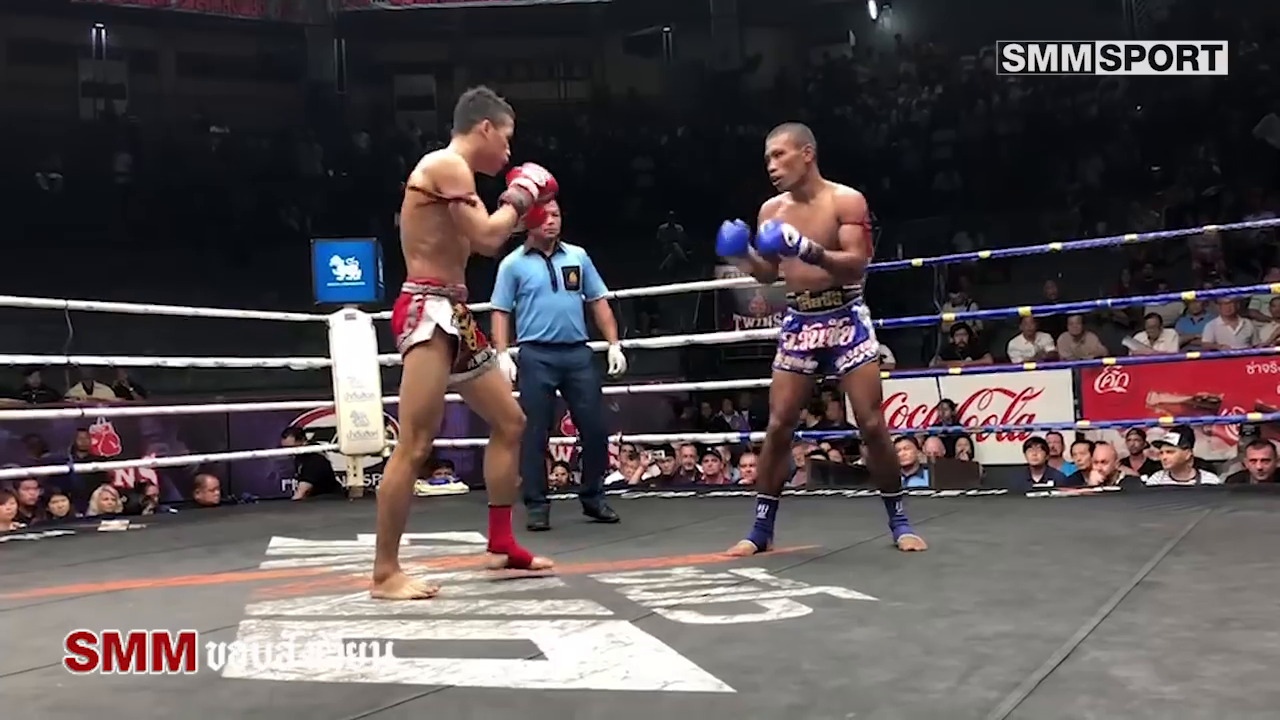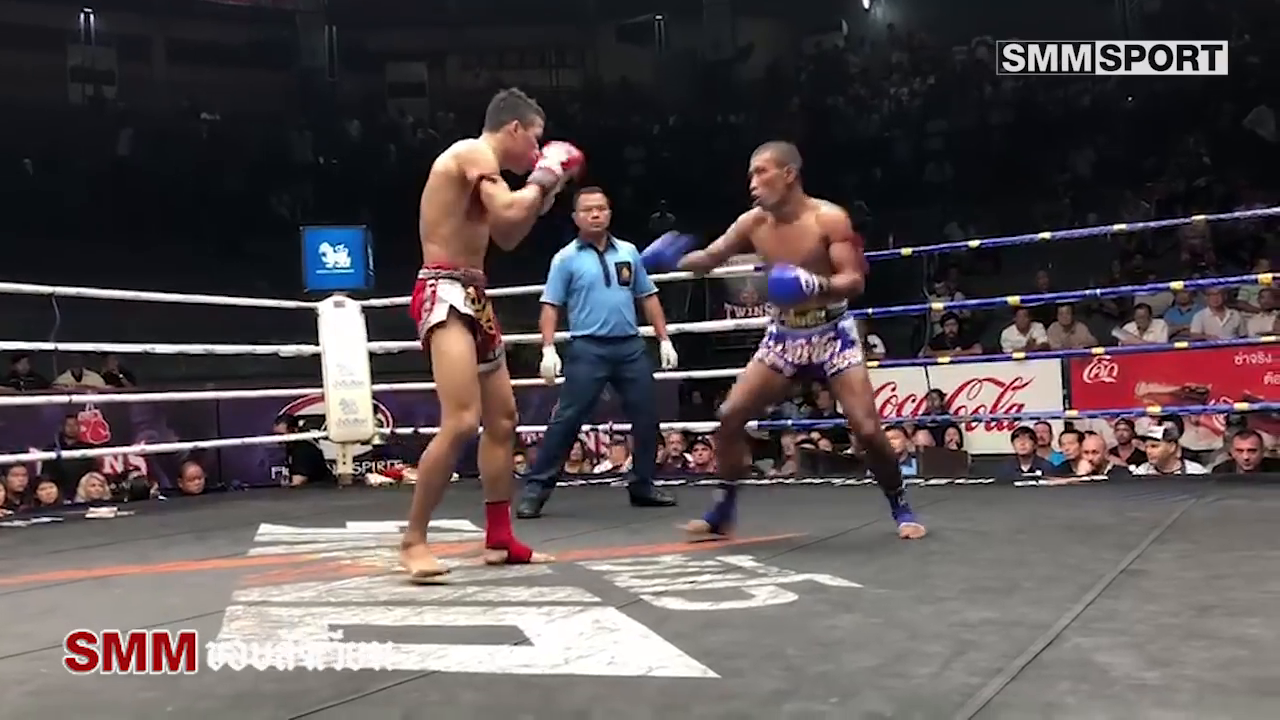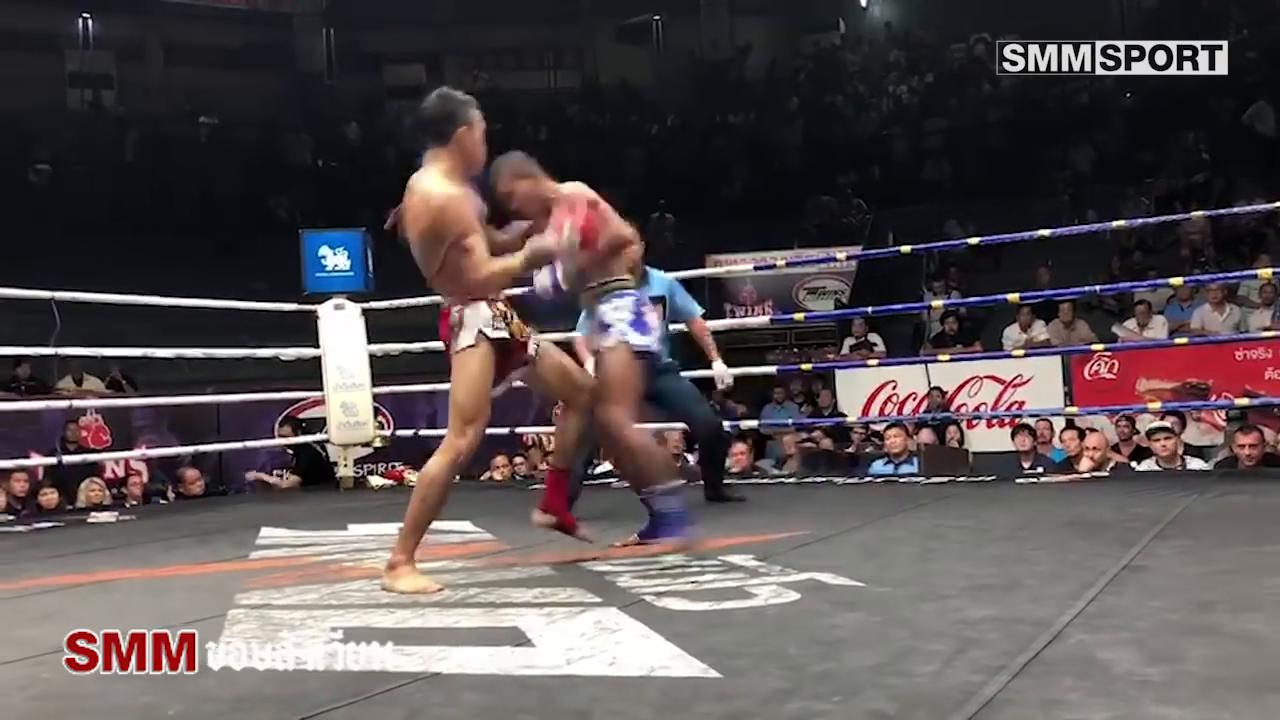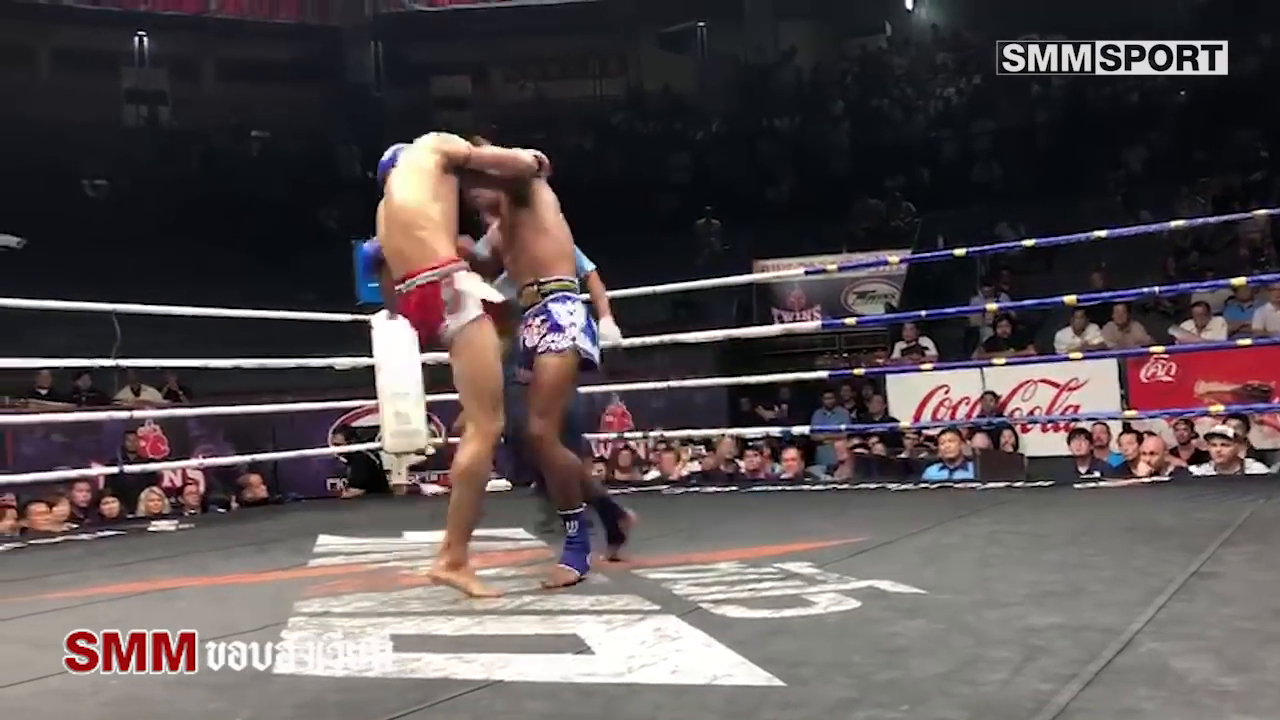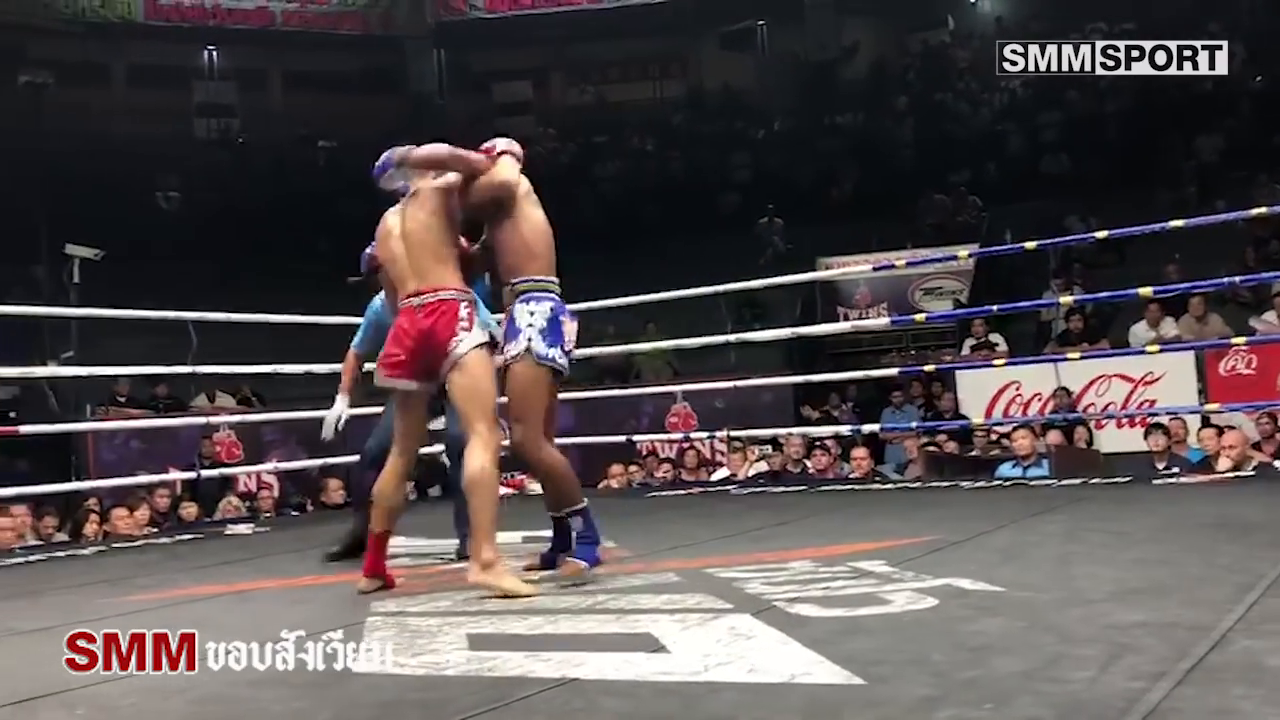
dt=0.5s
person 1, frame 1
left shoulder: (441, 170)
right shoulder: (450, 165)
right elbow: (483, 234)
left wrist: (513, 213)
right wrist: (519, 199)
left hip: (450, 314)
right hip: (429, 312)
left knee: (509, 422)
right knee: (415, 445)
left ankle: (501, 545)
right ankle: (385, 572)
person 1, frame 2
left shoulder: (478, 164)
right shoulder: (473, 152)
left elbow: (506, 235)
right elbow: (508, 212)
left wrist: (544, 191)
right wrist: (543, 180)
left hip: (471, 299)
right hip: (446, 296)
left knee: (502, 420)
right knee: (462, 421)
left ankle: (500, 540)
right ankle: (414, 539)
person 1, frame 3
left shoulder: (425, 185)
right shoulder: (445, 197)
right elbow: (481, 278)
right wrist: (538, 251)
left hip: (495, 317)
right hip: (475, 320)
left knee: (580, 392)
right knee: (462, 440)
left ankle: (554, 506)
right ankle: (400, 563)
person 1, frame 4
left shoulder: (387, 205)
right shoulder: (432, 146)
right elbow: (517, 165)
right wrist: (535, 161)
left hip: (413, 298)
right hip: (447, 288)
right knee: (485, 427)
right ankle: (454, 561)
person 1, frame 5
left shoulder: (386, 223)
right shoulder: (440, 187)
right elbow: (454, 160)
right wrist: (474, 162)
left hip: (406, 326)
right hip: (450, 317)
left knee: (402, 451)
right knee: (483, 434)
left ankle: (373, 566)
right ankle: (486, 560)
person 2, frame 1
left shoulder: (846, 200)
right shoulder: (770, 211)
left elbow: (858, 262)
right elbow: (765, 272)
left wrist: (807, 251)
right wrist: (741, 256)
left hip: (845, 318)
right hip: (798, 323)
left knee: (872, 425)
right knee: (777, 427)
left ankle: (898, 520)
right ankle: (761, 528)
person 2, frame 2
left shoulder: (830, 218)
right shoulder: (751, 223)
left elbow: (856, 280)
right elbow: (710, 259)
left wrist: (815, 285)
right wrist: (674, 257)
left hip: (832, 331)
right hip: (784, 334)
left knee: (867, 429)
right knee: (729, 416)
left ankle: (901, 510)
right ankle: (722, 513)
person 2, frame 3
left shoulder: (574, 196)
right shoulder: (555, 216)
left elbow: (629, 241)
left hip: (624, 312)
right hip: (606, 318)
left knee: (615, 420)
right knee: (611, 422)
left ankle: (674, 515)
right ankle: (662, 516)
person 2, frame 4
left shoulder: (525, 187)
right shoulder: (502, 222)
left hip: (560, 314)
right hip: (534, 322)
left knee: (541, 432)
right knee: (541, 439)
left ankle: (577, 545)
right ankle: (590, 527)
person 2, frame 5
left shoulder: (505, 166)
right shoulder: (495, 221)
left hip: (535, 313)
right hip: (527, 317)
left knee: (525, 435)
right knee: (538, 437)
left ankle: (586, 536)
right ankle: (565, 542)
person 3, frame 1
left shoulder: (578, 256)
right shoulder: (513, 264)
left elbow: (599, 302)
right elbow: (500, 314)
left wrist: (614, 344)
right wrist: (503, 356)
left hip: (578, 354)
right hip: (536, 356)
left knee: (595, 429)
right knee: (533, 434)
left ankle: (593, 498)
right ankle: (536, 506)
person 3, frame 2
left shoulder: (628, 252)
right shoulder: (565, 258)
left elbow: (648, 298)
right elbow: (550, 307)
left wrist: (664, 340)
right wrist: (548, 350)
left hip: (631, 347)
right hip: (589, 348)
left knee: (647, 418)
right knee: (567, 418)
left ankle: (642, 486)
right ankle: (537, 487)
person 3, frame 3
left shoulder: (664, 283)
left elbow: (694, 320)
right elbow: (583, 337)
left wrist: (716, 360)
right wrist: (589, 362)
left hip: (662, 372)
left knee: (709, 426)
left ankle: (716, 489)
person 3, frame 4
right shoulder: (489, 256)
left elbow: (587, 275)
left wrist: (606, 319)
right hip: (518, 355)
left knee: (570, 418)
right knee: (516, 431)
right ankle: (553, 500)
person 3, frame 5
right shoulder: (381, 306)
left elbow: (489, 335)
right elbow: (356, 354)
right wrist: (342, 397)
left knee: (457, 439)
right knee: (373, 452)
left ankle: (470, 535)
right ankle: (361, 532)
